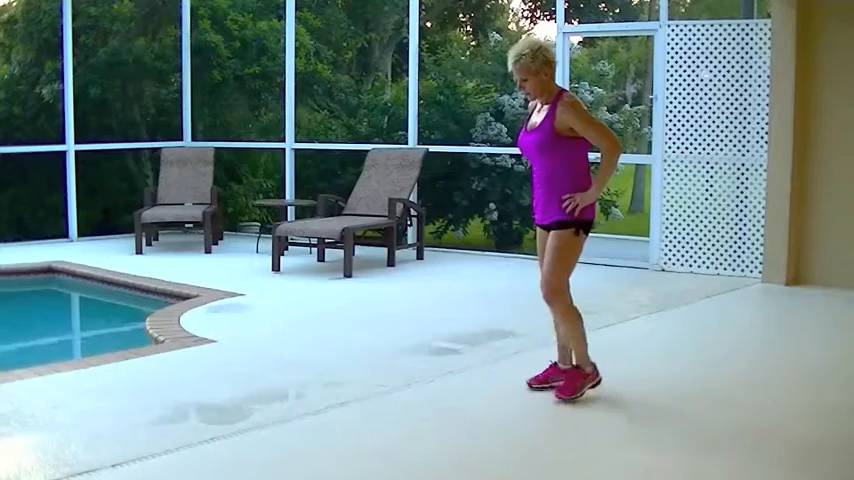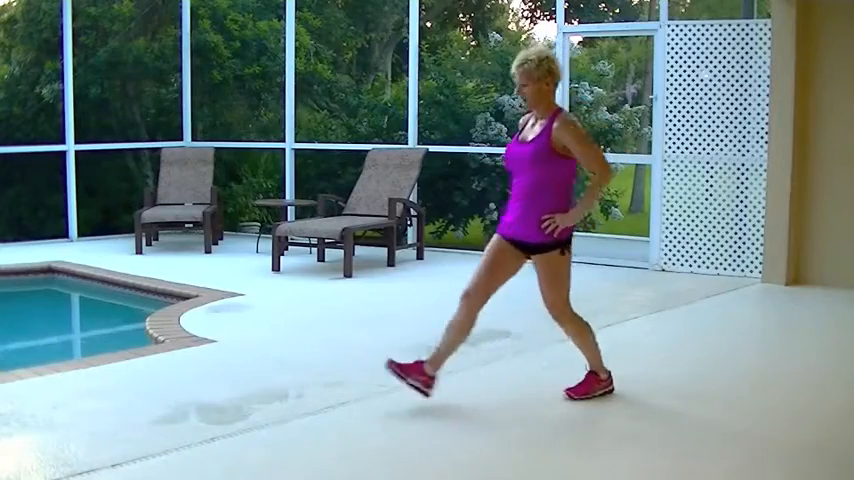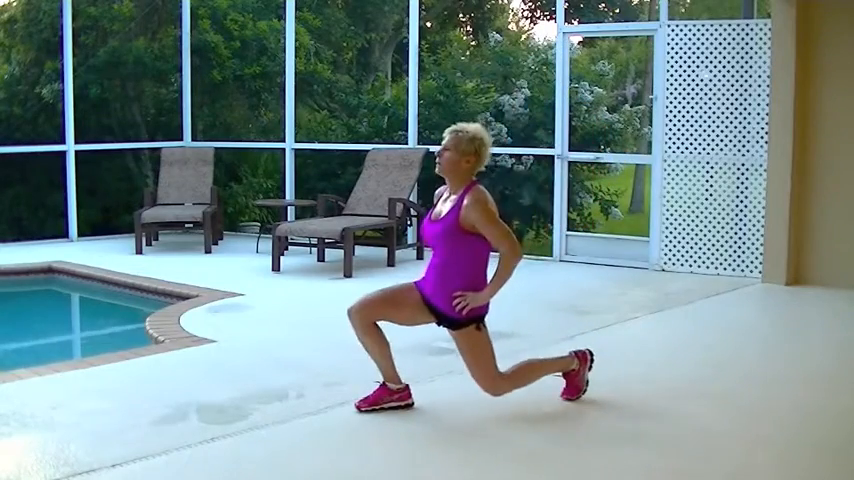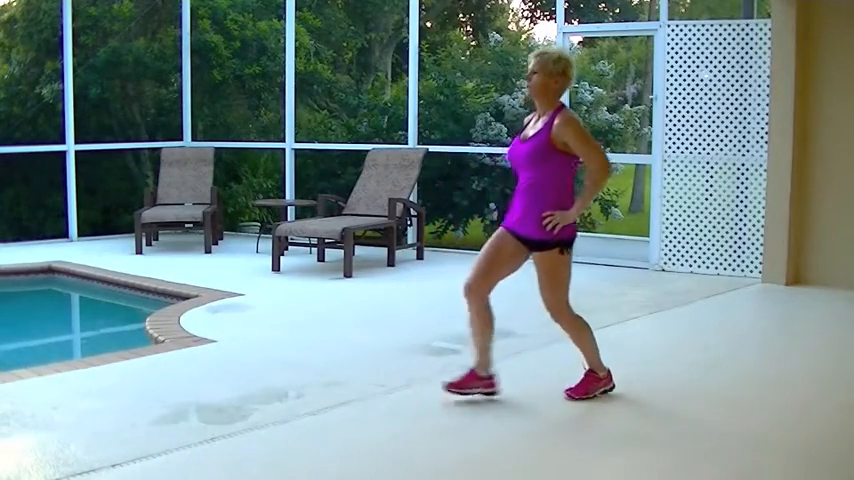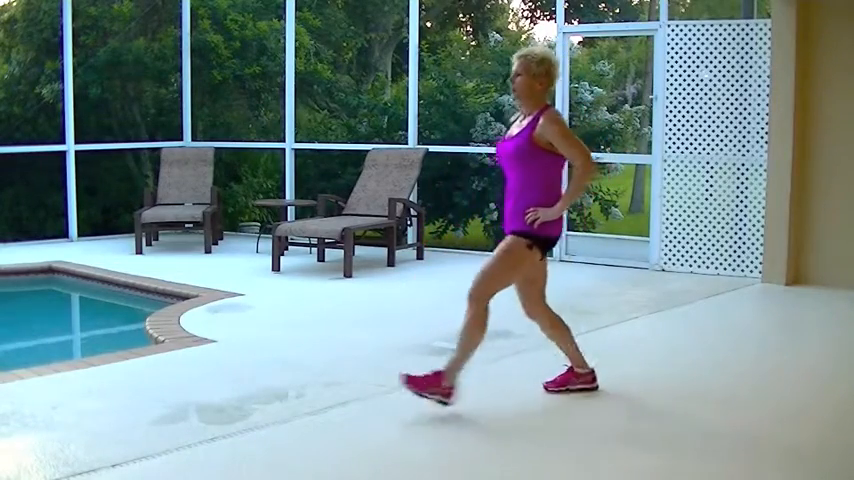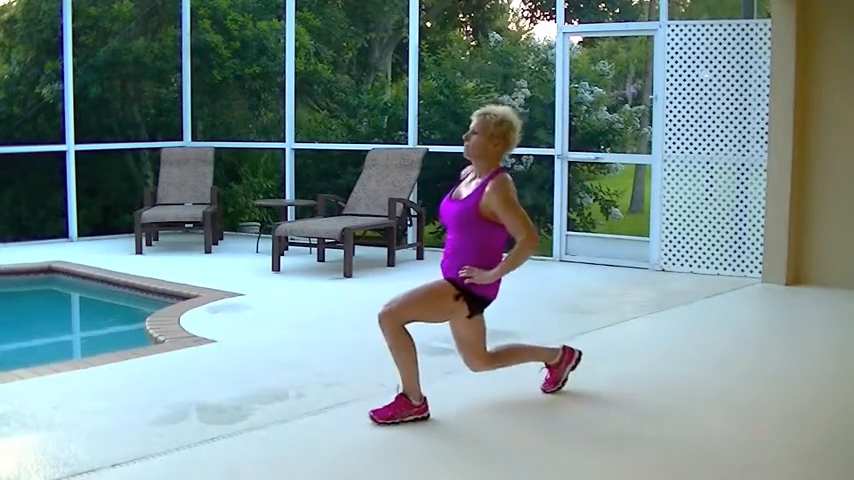
dt=0.7s
person 1, frame 1
left shoulder: (567, 107)
right shoulder: (535, 107)
left elbow: (612, 147)
left wrist: (591, 193)
left hip: (571, 213)
right hip: (545, 211)
left knee: (551, 292)
right knee: (555, 291)
left ankle: (585, 368)
right ankle: (563, 365)
person 1, frame 2
left shoulder: (563, 126)
right shoulder: (526, 122)
left elbow: (602, 172)
left wrist: (574, 215)
left hip: (547, 234)
right hip: (511, 229)
left knee: (559, 311)
right knee: (472, 297)
left ankle: (600, 375)
right ankle: (426, 372)
person 1, frame 3
left shoulder: (475, 201)
right shoulder: (441, 194)
left elbow: (512, 251)
left wrist: (486, 294)
left hip: (460, 305)
right hip: (429, 292)
left knee: (495, 385)
right knee: (359, 312)
left ankle: (574, 362)
right ankle: (395, 388)
person 1, frame 4
left shoulder: (565, 122)
right shoulder: (532, 120)
left elbow: (601, 166)
left wrist: (574, 212)
left hip: (550, 231)
right hip: (516, 224)
left knee: (557, 309)
right knee: (474, 290)
left ankle: (600, 375)
right ankle: (483, 372)
person 1, frame 5
left shoulder: (549, 121)
right shoulder: (520, 119)
left elbow: (586, 165)
left wrist: (557, 208)
left hip: (536, 229)
right hip: (519, 227)
left knee: (477, 293)
right knee: (535, 308)
left ankle: (446, 380)
right ankle: (581, 371)
person 1, frame 6
left shoulder: (497, 187)
right shoulder: (468, 174)
left elbow: (529, 239)
left wrist: (493, 274)
left hip: (471, 284)
right hip: (457, 280)
left knee: (390, 315)
right knee: (478, 361)
left ankle: (413, 401)
right ankle: (559, 356)
